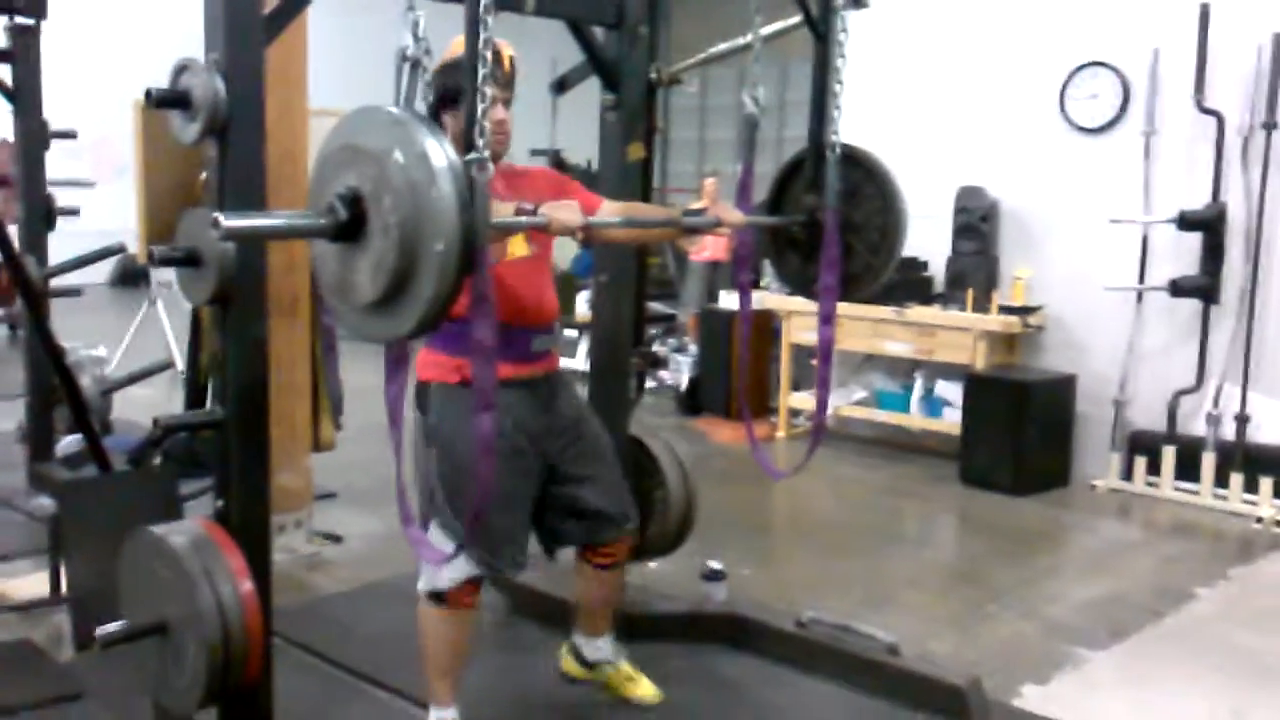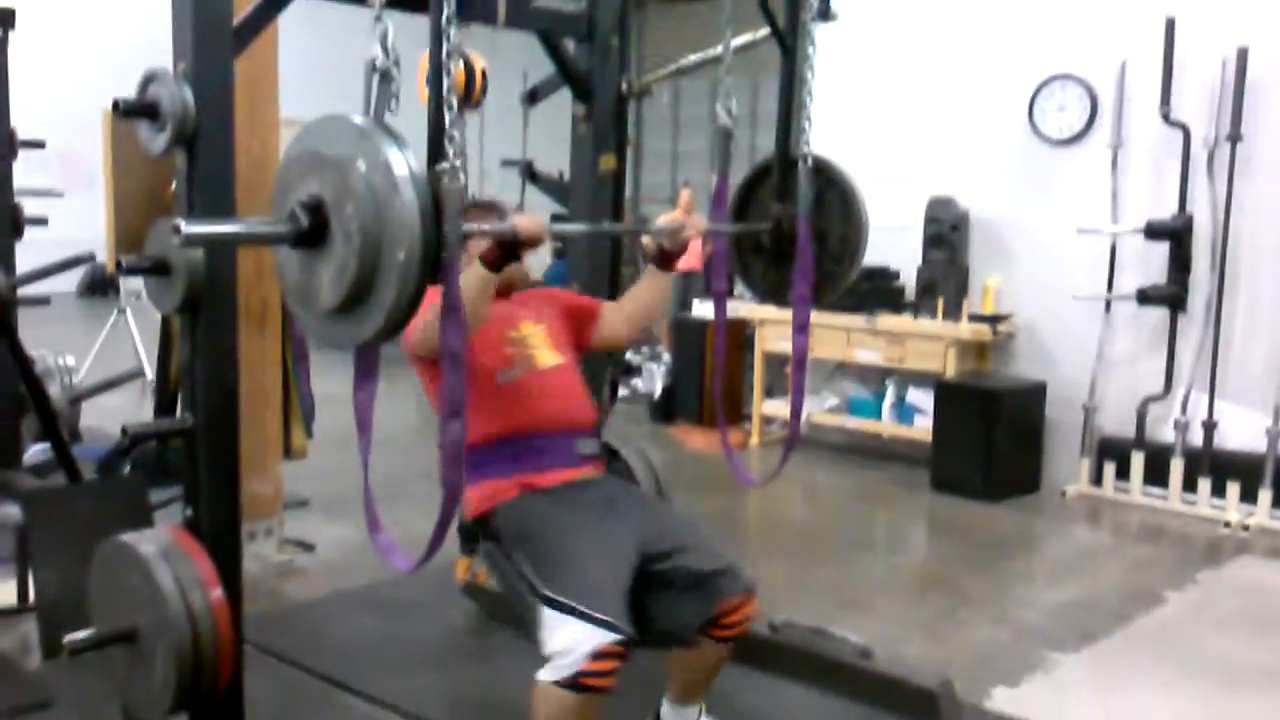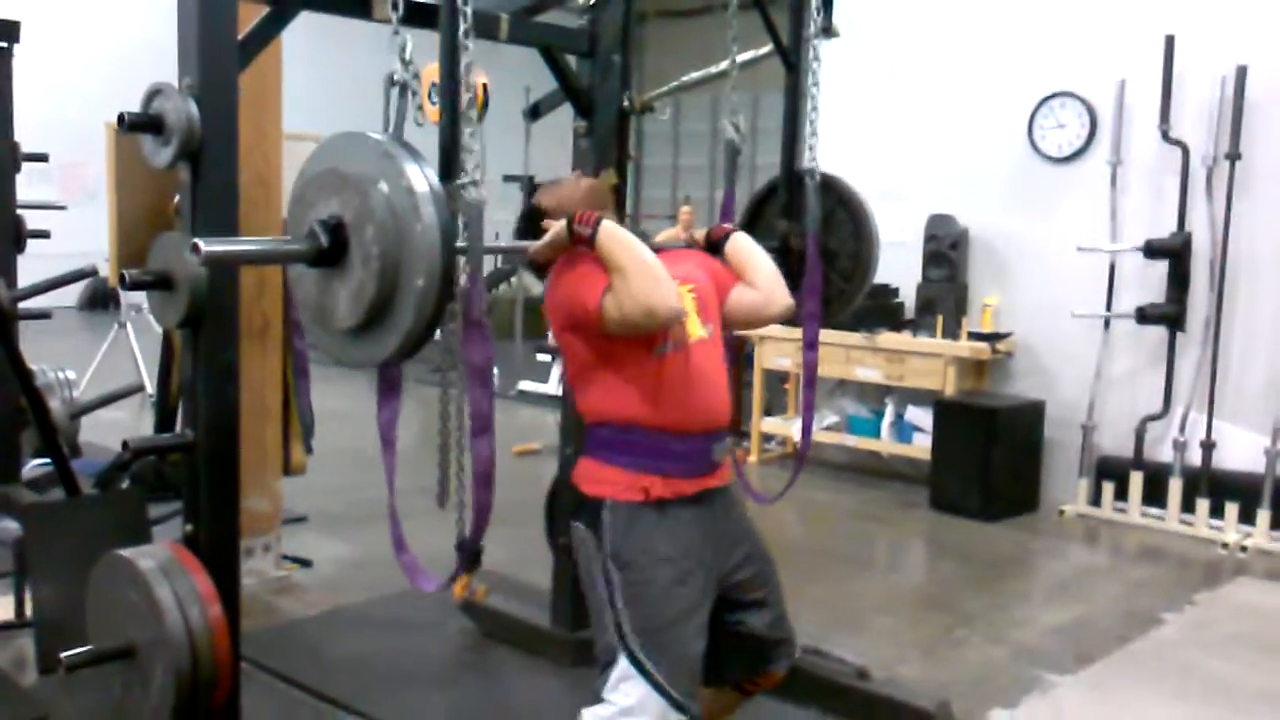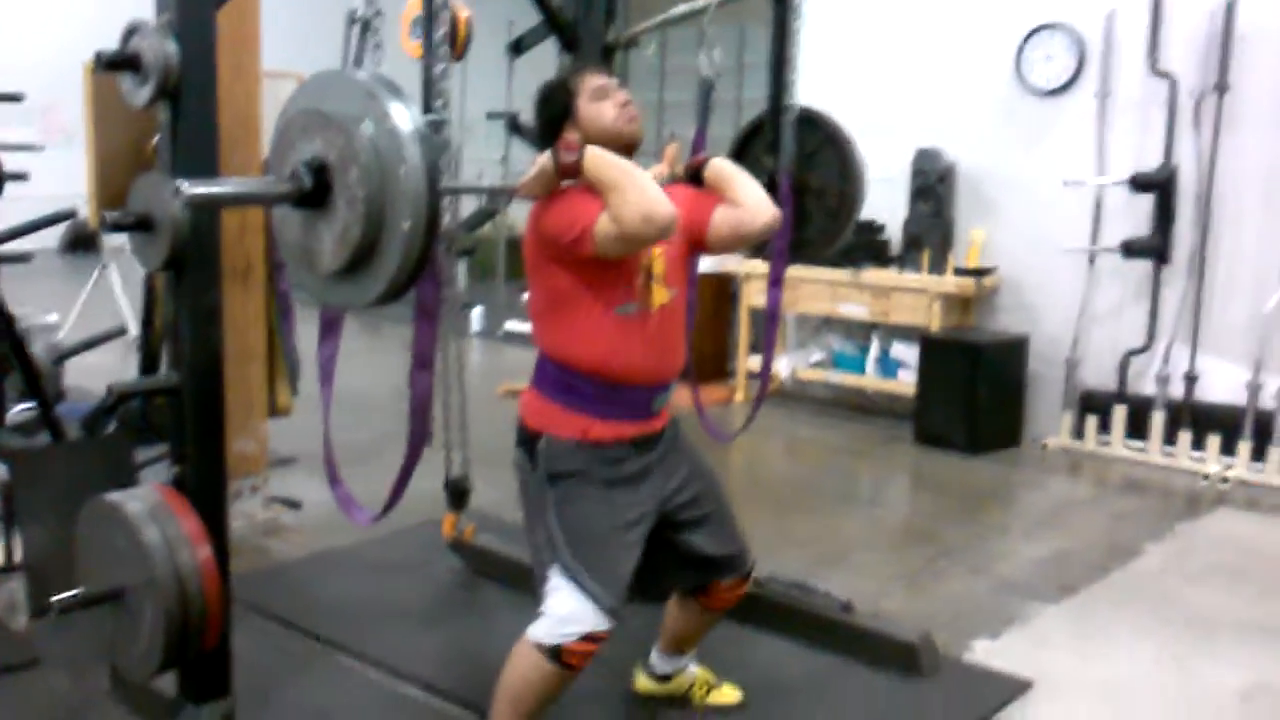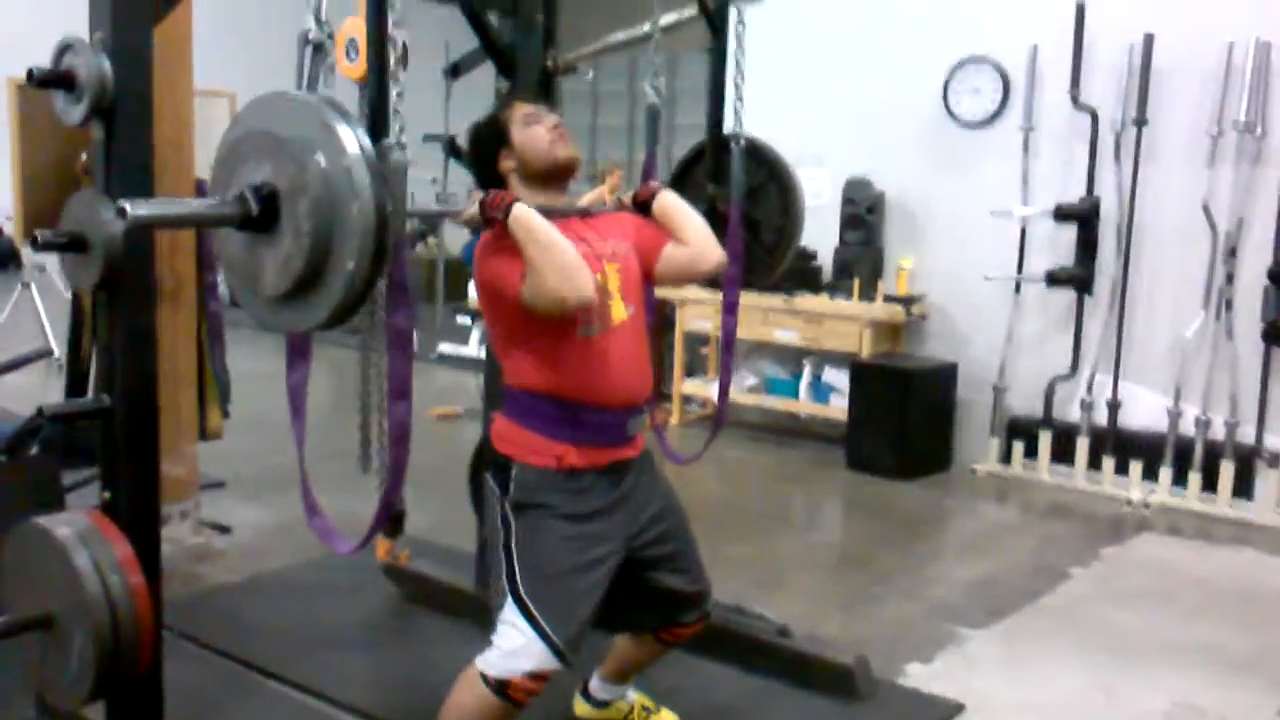
dt=1s
person 1, frame 1
left shoulder: (536, 182)
left elbow: (614, 218)
left wrist: (693, 215)
right wrist: (534, 215)
left hip: (544, 382)
right hip: (465, 390)
left knee: (609, 522)
right knee: (458, 558)
left ankle: (591, 652)
person 1, frame 2
left shoulder: (544, 305)
right shoulder: (433, 306)
left elbow: (626, 323)
right elbow: (434, 336)
left wrist: (668, 254)
right wrist: (501, 250)
left hip: (598, 487)
right hip: (523, 498)
left knee: (728, 599)
right knee: (592, 645)
person 1, frame 3
left shoulder: (688, 264)
right shoulder: (576, 275)
left elbow: (773, 302)
right elbow: (657, 307)
left wrist: (721, 235)
right wrist: (592, 226)
left hip: (710, 494)
right hip: (630, 507)
left knee: (763, 653)
person 1, frame 4
left shoulder: (674, 199)
right shoulder: (563, 210)
left elbow: (760, 217)
right elbow: (650, 219)
left wrist: (705, 165)
right wrist: (577, 158)
left hip: (653, 435)
right hip: (572, 444)
left knee: (724, 572)
right knee: (577, 622)
person 1, frame 5
left shoulder: (617, 229)
right shoulder: (507, 243)
left elbow: (705, 258)
right elbow: (574, 294)
left wrist: (652, 194)
right wrist: (511, 209)
left hip: (628, 462)
right hip: (547, 474)
left knee: (682, 606)
right knee: (527, 657)
